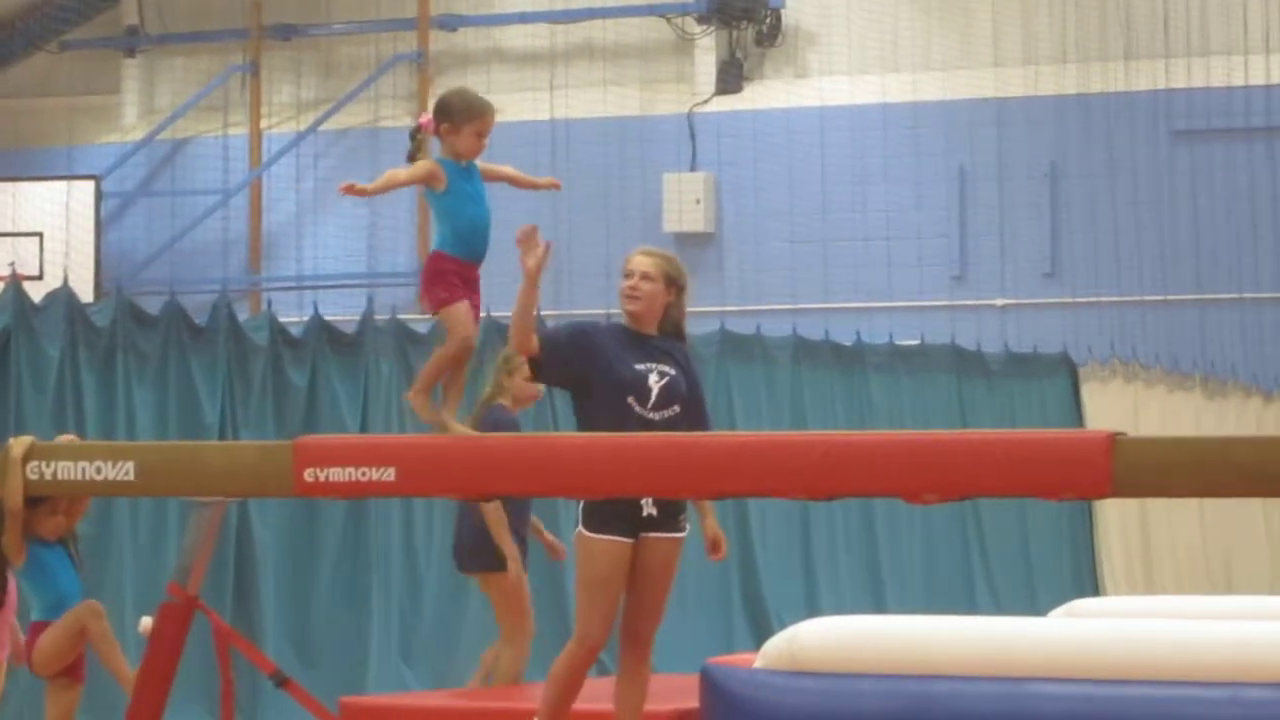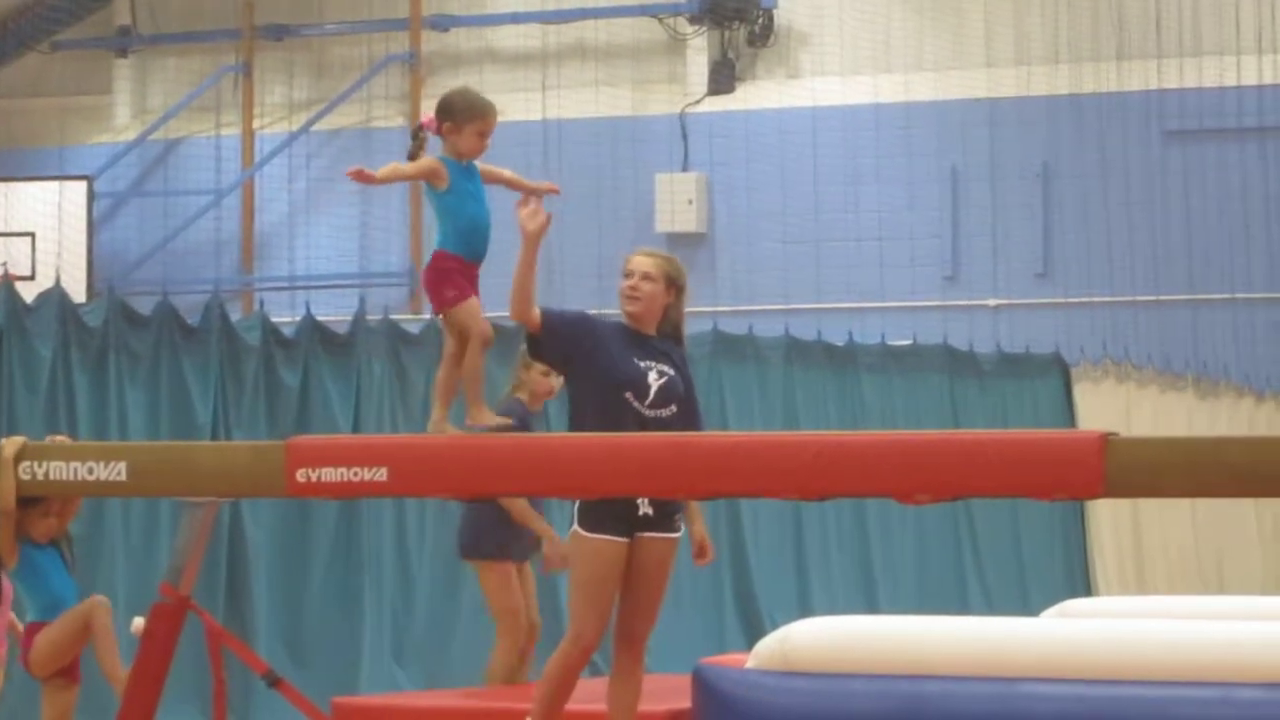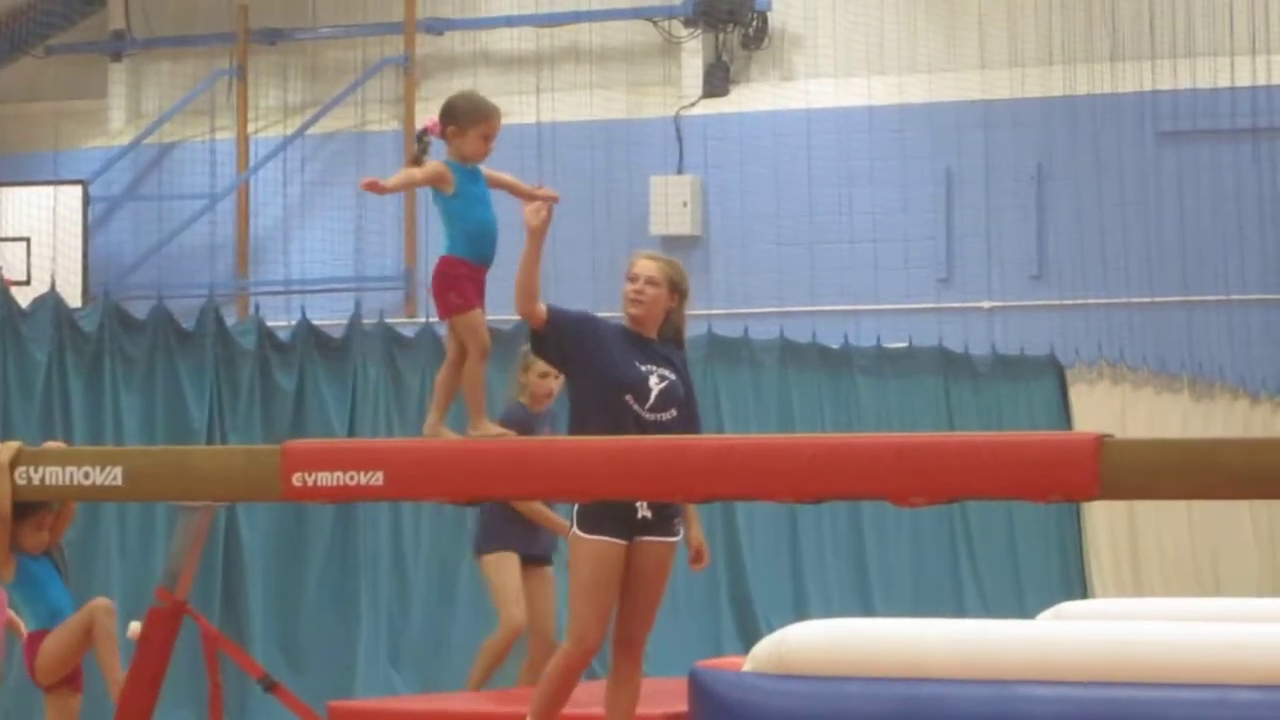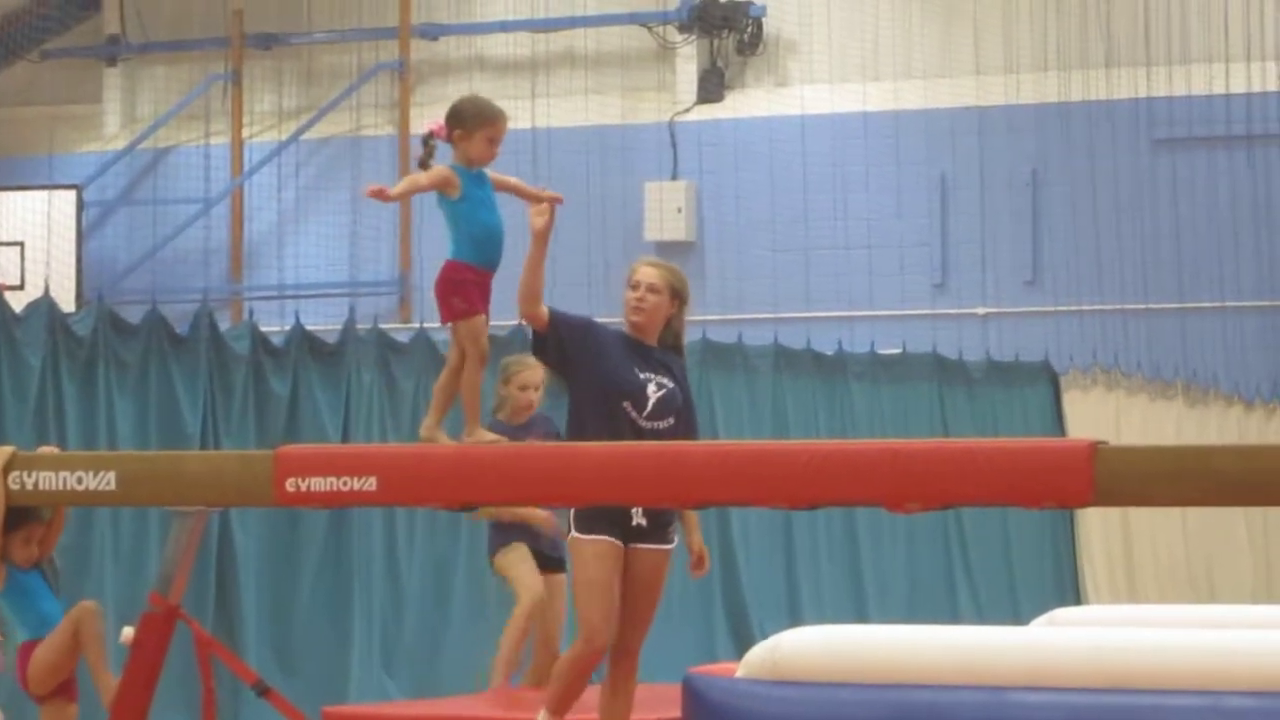
dt=0.2s
person 1, frame 1
left shoulder: (678, 357)
right shoulder: (593, 341)
right elbow: (522, 345)
left wrist: (708, 515)
right wrist: (532, 275)
left hip: (664, 508)
right hip: (606, 505)
left knee: (640, 641)
right knee: (590, 637)
person 1, frame 2
left shoulder: (674, 357)
right shoulder: (590, 336)
right elbow: (523, 313)
left wrist: (696, 518)
right wrist: (531, 241)
left hip: (660, 509)
right hip: (601, 504)
left knee: (634, 640)
right knee: (584, 637)
person 1, frame 3
left shoulder: (674, 362)
right shoulder: (592, 337)
right elbow: (528, 307)
left wrist: (693, 521)
right wrist: (536, 235)
left hip: (657, 511)
right hip: (600, 506)
left knee: (632, 644)
right knee: (585, 639)
person 1, frame 4
left shoulder: (673, 370)
right shoulder: (591, 342)
right elbow: (530, 308)
left wrist: (692, 529)
right wrist: (540, 239)
left hip: (653, 517)
right hip: (596, 510)
left knee: (629, 649)
right knee: (596, 639)
person 2, frame 1
left shoulder: (475, 170)
right shoulder: (435, 169)
left elbow: (507, 173)
right elbow: (400, 176)
left wrist: (538, 183)
right wrist: (369, 189)
left hip: (468, 272)
right hip: (443, 269)
left knee: (460, 346)
right knee: (462, 339)
left ankle: (446, 417)
right ankle: (419, 392)
person 2, frame 2
left shoulder: (474, 170)
right shoulder: (436, 167)
left elbow: (505, 176)
right elbow: (403, 169)
left wrist: (534, 187)
right wrist: (376, 177)
left hip: (466, 271)
right hip: (446, 268)
left knee: (457, 347)
right knee: (480, 334)
left ankle: (438, 419)
right ankle: (476, 411)
person 2, frame 3
left shoulder: (478, 174)
right shoulder: (443, 172)
left elbow: (508, 182)
right elbow: (414, 174)
left wrist: (535, 194)
right wrist: (388, 186)
left hip: (473, 275)
right hip: (454, 272)
left knee: (458, 353)
right knee: (478, 346)
left ankle: (435, 422)
right ankle: (478, 421)
person 2, frame 4
left shoulder: (483, 177)
right shoulder: (449, 176)
left elbow: (512, 185)
right elbow: (420, 180)
left wrist: (541, 195)
right wrist: (394, 193)
left hip: (479, 280)
right hip: (460, 277)
left knee: (460, 358)
right knee: (476, 353)
left ankle: (431, 424)
right ankle: (472, 428)
person 3, frame 1
left shoulder: (492, 417)
right shoulder: (502, 422)
right elbow: (487, 494)
left wrist: (542, 533)
right wrist: (512, 553)
left hip: (476, 542)
right hip: (491, 544)
left knee: (514, 634)
right knee: (519, 636)
person 3, frame 2
left shoulder: (526, 415)
right shoulder: (514, 417)
left wrist: (545, 536)
right wrist: (549, 535)
left hip: (506, 536)
right hip: (490, 536)
left knee: (530, 628)
right knee: (512, 632)
person 3, frame 3
left shoulder: (545, 417)
right shoulder: (515, 420)
right wrist: (566, 529)
left hip: (535, 539)
right hip: (502, 535)
left knee: (546, 640)
right knee: (514, 623)
person 3, frame 4
left shoulder: (547, 426)
right elbow: (484, 506)
right wrist: (529, 514)
left hip: (550, 543)
right hip: (511, 536)
left knee: (549, 649)
right knee: (533, 596)
right ankle: (493, 695)
person 4, frame 1
left shoulder: (60, 542)
right shoulder: (18, 549)
left elbow: (82, 498)
right elbow: (12, 509)
right wrist: (16, 457)
left hip: (69, 649)
right hip: (44, 646)
right knee: (90, 610)
right ankle: (131, 683)
person 4, frame 2
left shoulder: (52, 543)
left elbow: (73, 499)
left hip: (64, 649)
right hip: (40, 646)
right knee: (97, 605)
right ankle: (120, 681)
person 4, frame 3
left shoulder: (45, 555)
left elbow: (67, 511)
left hip: (64, 659)
right hip: (44, 655)
right knee: (100, 608)
right ankle: (117, 684)
person 4, frame 4
left shoulder: (35, 566)
left elbow: (58, 519)
left hip: (58, 671)
right hip: (35, 666)
right knee: (87, 610)
right ankle: (107, 688)
